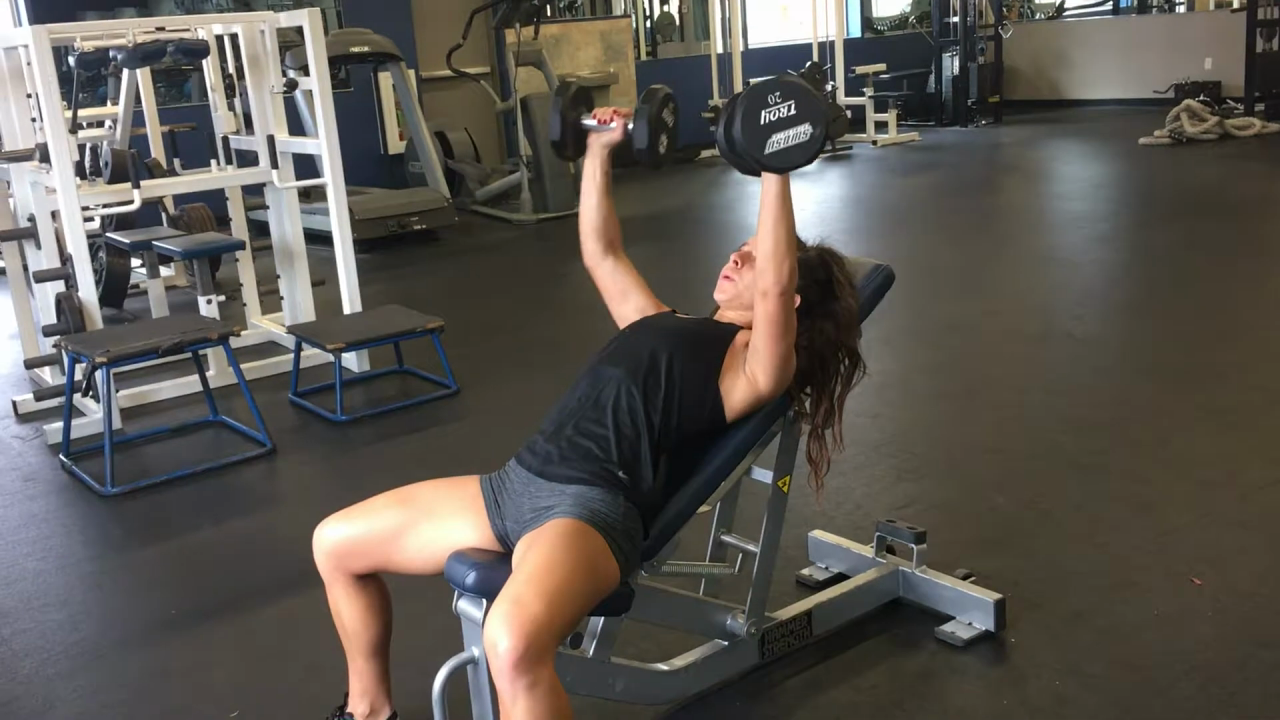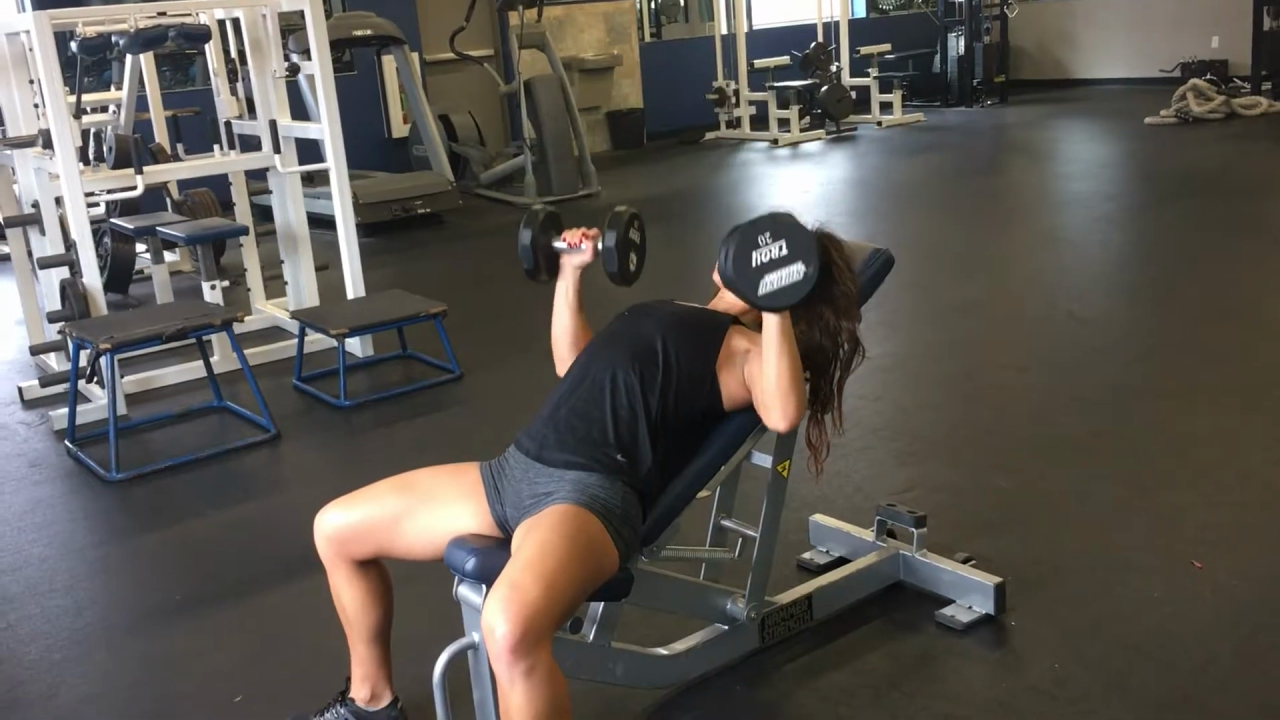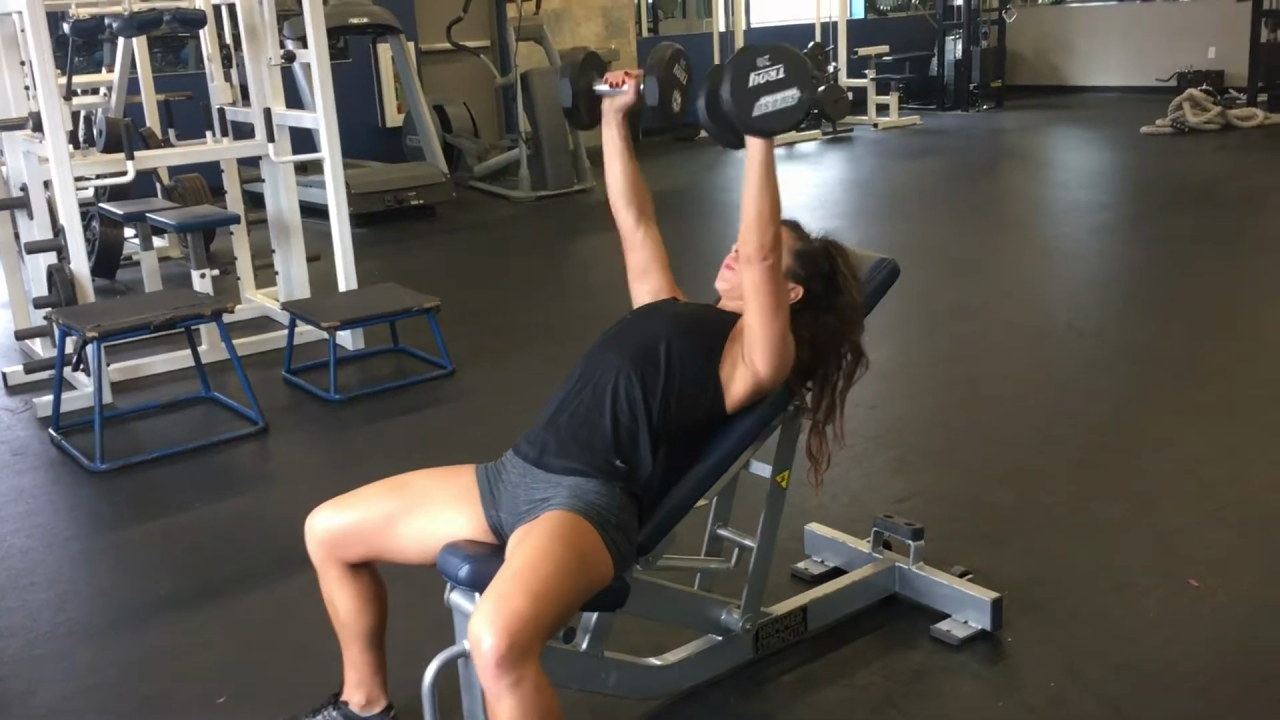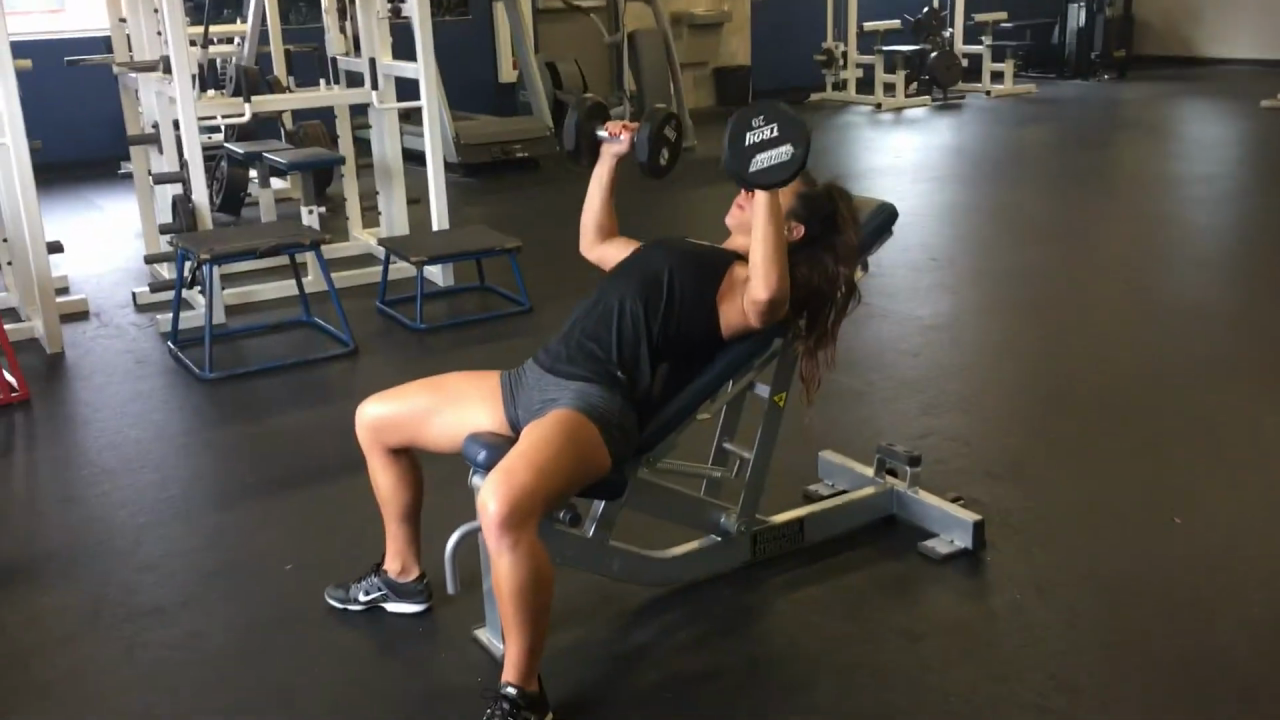
dt=1s
person 1, frame 1
left shoulder: (759, 362)
right shoulder: (665, 324)
left elbow: (777, 290)
right elbow: (600, 253)
left wrist: (775, 169)
right wrist: (600, 150)
left hip: (593, 504)
right hip: (517, 481)
left knee: (513, 643)
right knee: (334, 543)
person 1, frame 2
left shoulder: (749, 346)
right shoulder: (672, 317)
left elbow: (784, 416)
right elbow: (570, 363)
right wrist: (570, 273)
left hip: (595, 489)
right hip: (517, 467)
left knee: (511, 628)
right knee: (336, 529)
person 1, frame 3
left shoulder: (758, 352)
right shoulder: (670, 310)
left elbow: (759, 256)
right elbow: (634, 219)
left wrist: (758, 135)
right wrist: (614, 116)
left hip: (591, 500)
right hip: (515, 471)
left knee: (498, 641)
right knee: (327, 533)
person 1, frame 4
left shoulder: (749, 282)
right shoulder: (692, 254)
left elbow: (769, 296)
right elbow: (595, 241)
left wrist: (768, 187)
right wrist: (609, 157)
left hip: (596, 400)
right hip: (536, 377)
left knee: (503, 506)
right knee: (374, 419)
right ankle: (403, 574)
